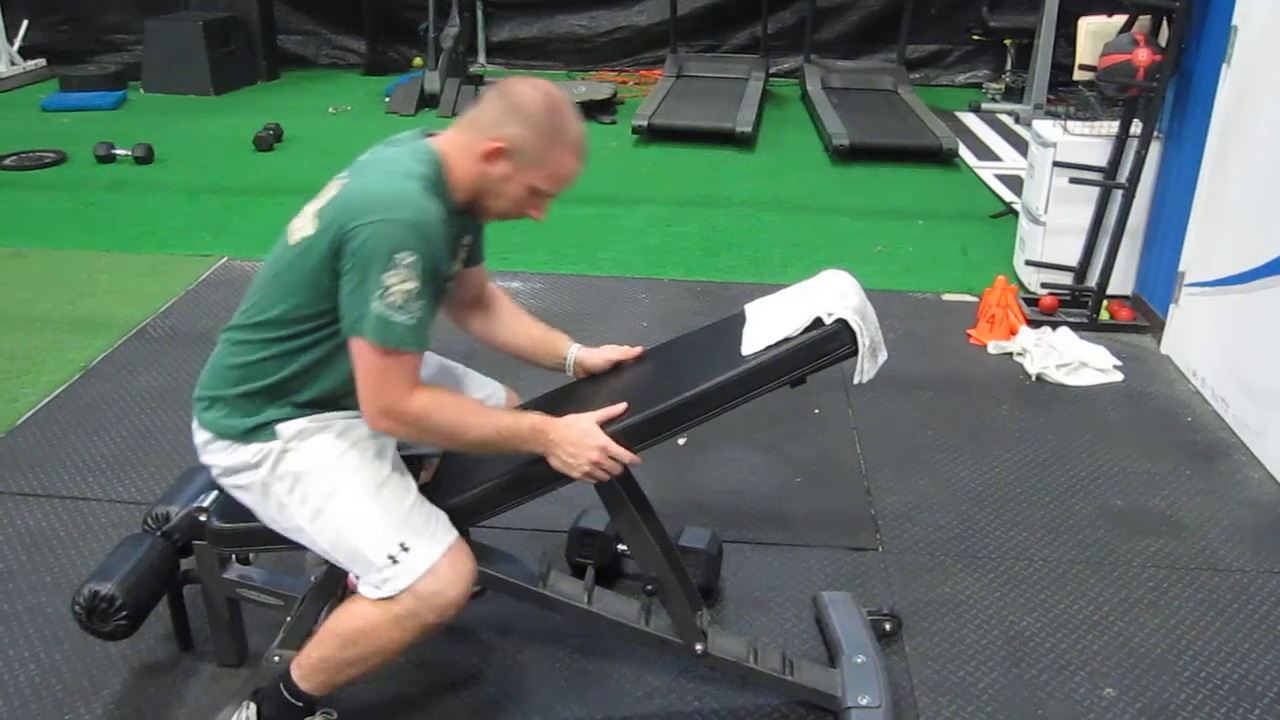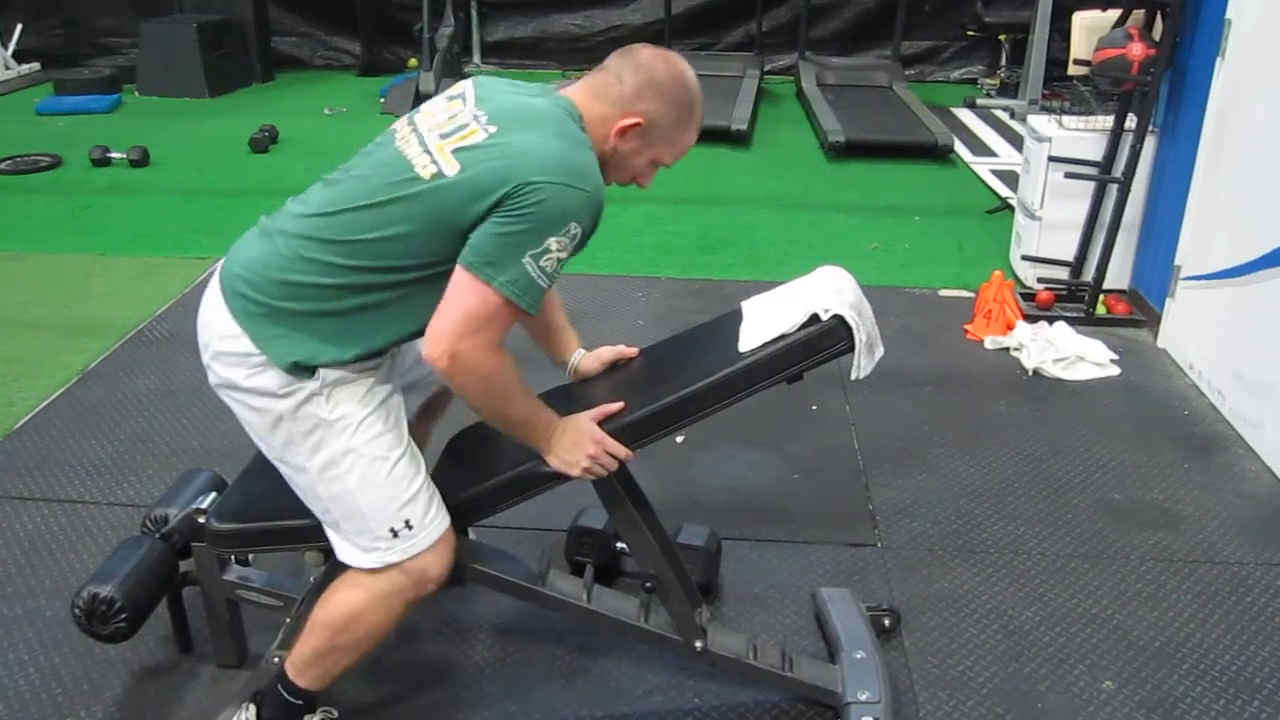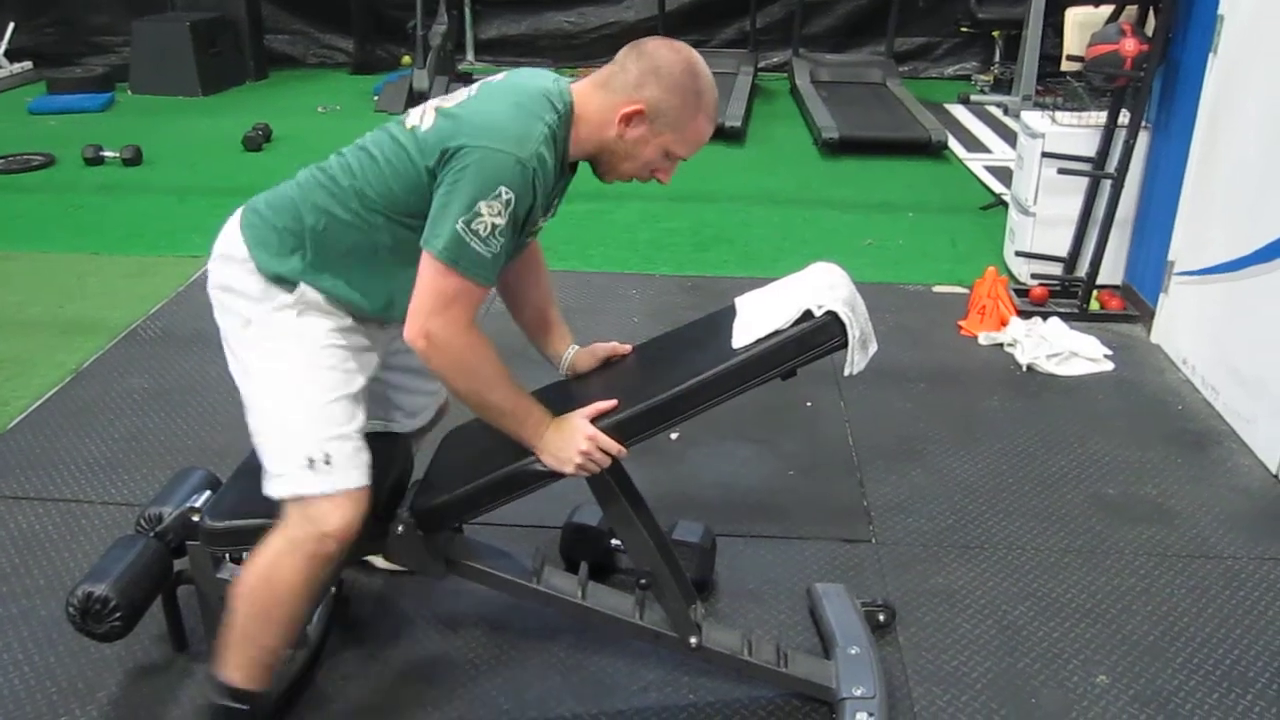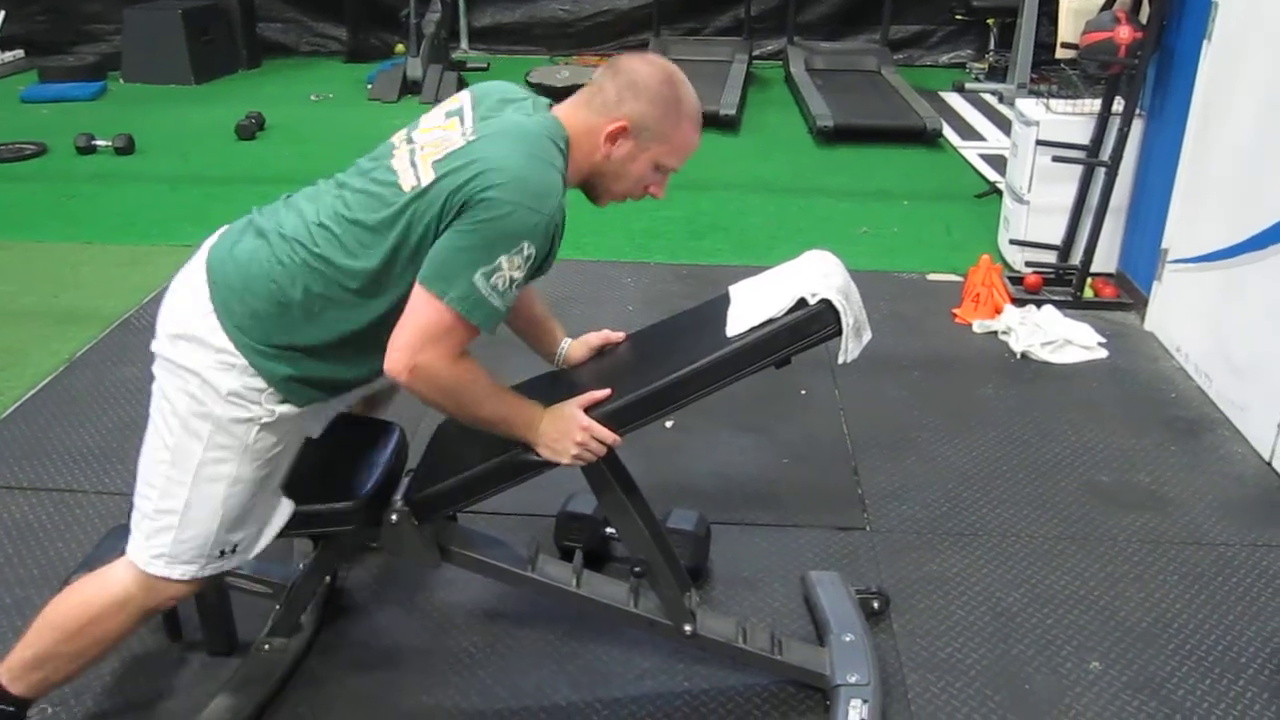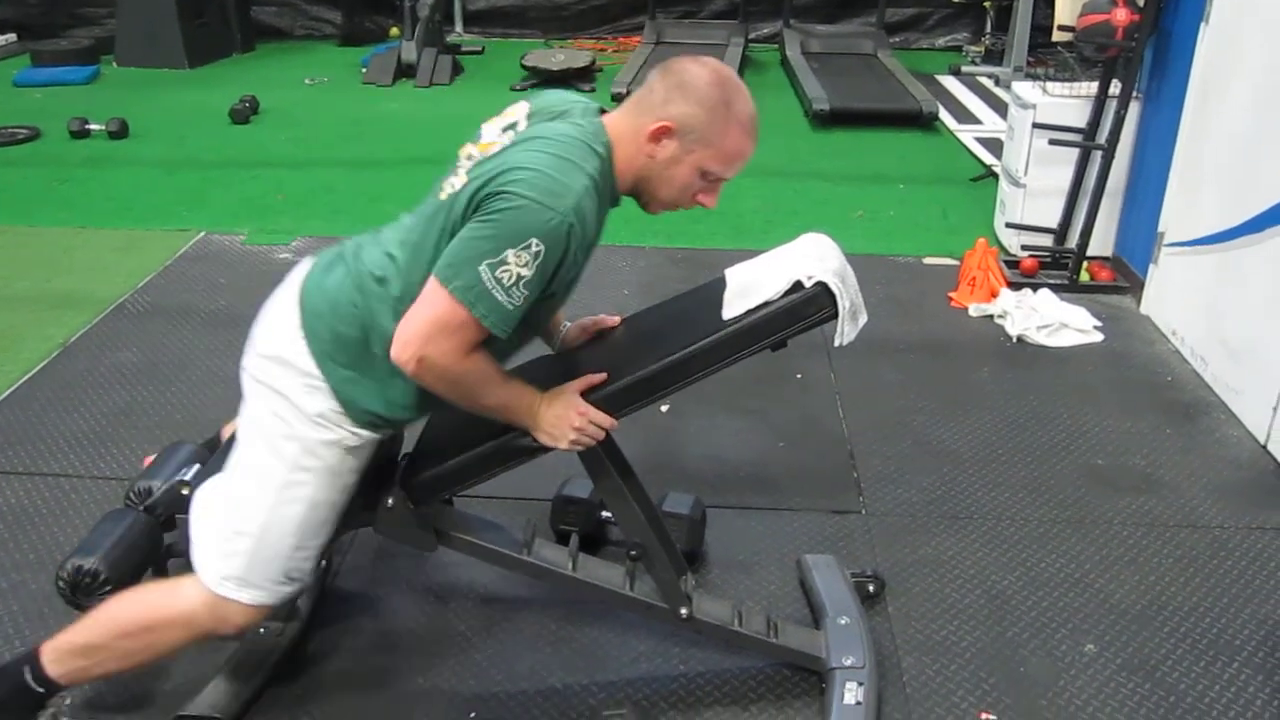
dt=0.4s
person 1, frame 1
left shoulder: (440, 170)
right shoulder: (396, 216)
left elbow: (474, 301)
right elbow: (391, 407)
left wrist: (574, 355)
right wrist: (546, 436)
right hip: (269, 428)
left knee: (498, 410)
right knee: (440, 584)
left ankle: (382, 557)
person 1, frame 2
left shoulder: (502, 95)
right shoulder: (565, 183)
right elbow: (456, 349)
left wrist: (574, 357)
right wrist: (552, 437)
left hip: (261, 287)
right hip: (280, 353)
left knee: (434, 386)
right knee: (419, 560)
left ankle: (370, 527)
person 1, frame 3
left shoulder: (544, 96)
right shoulder: (507, 149)
left elbow: (515, 247)
right elbow: (435, 329)
left wrist: (566, 354)
right wrist: (542, 433)
left hip: (353, 280)
right hip: (278, 284)
left knee: (414, 412)
right knee: (330, 513)
person 1, frame 4
left shoulder: (508, 106)
right shoulder: (525, 193)
right elbow: (418, 361)
left wrist: (560, 346)
right wrist: (540, 428)
left hip: (248, 265)
right hip: (241, 350)
left knee: (375, 389)
right knee: (168, 572)
person 1, frame 5
left shoulder: (567, 111)
right shoulder: (552, 200)
right elbow: (424, 351)
left wrist: (560, 332)
right wrist: (538, 413)
left hip: (330, 299)
right hip: (327, 375)
right knee: (231, 600)
